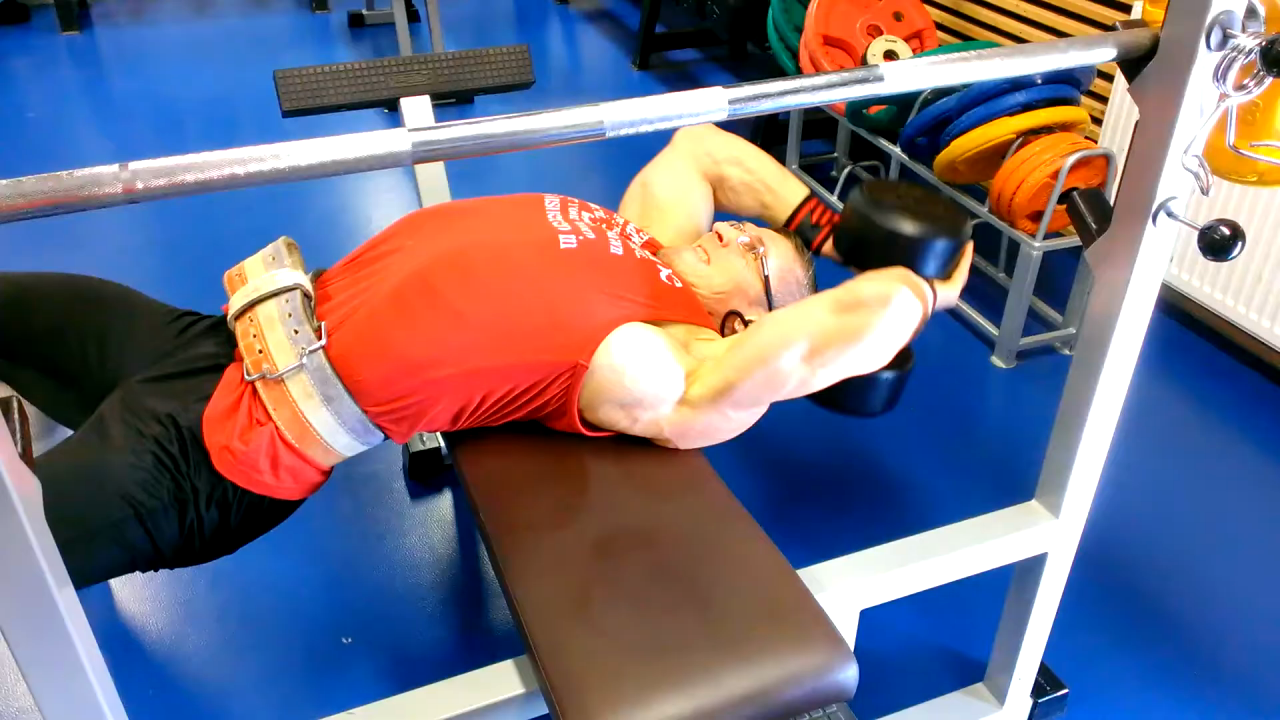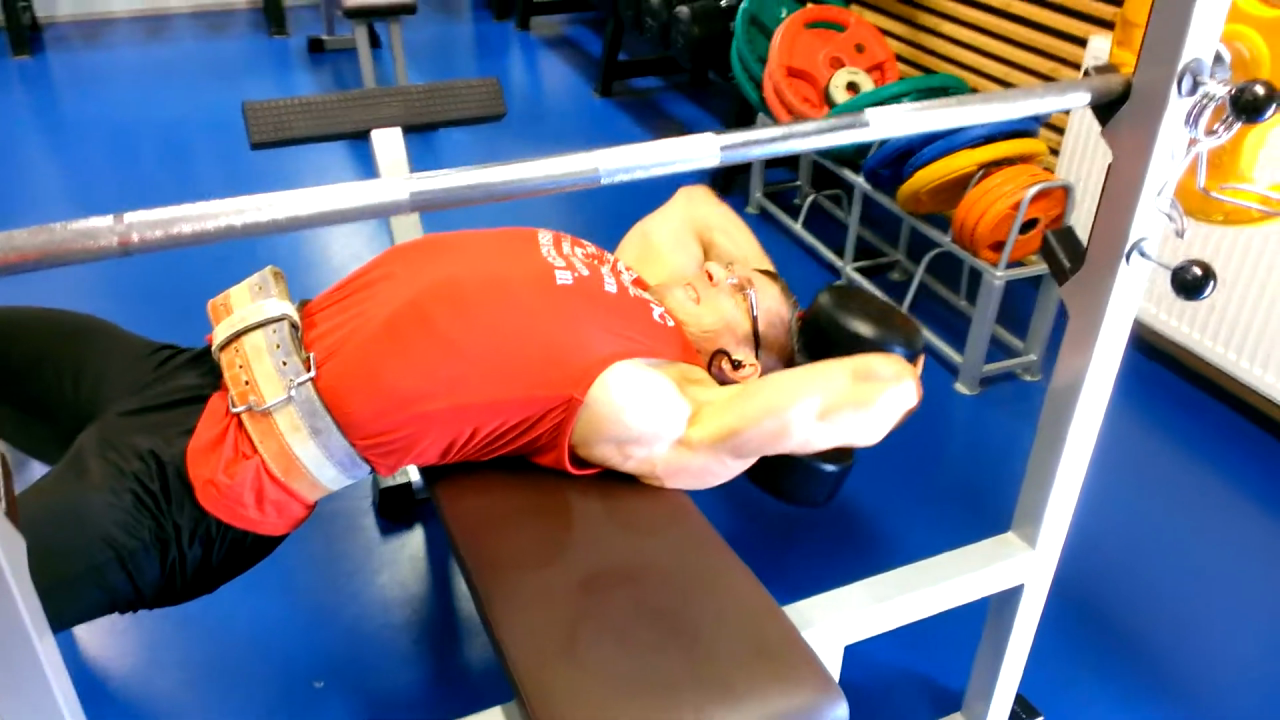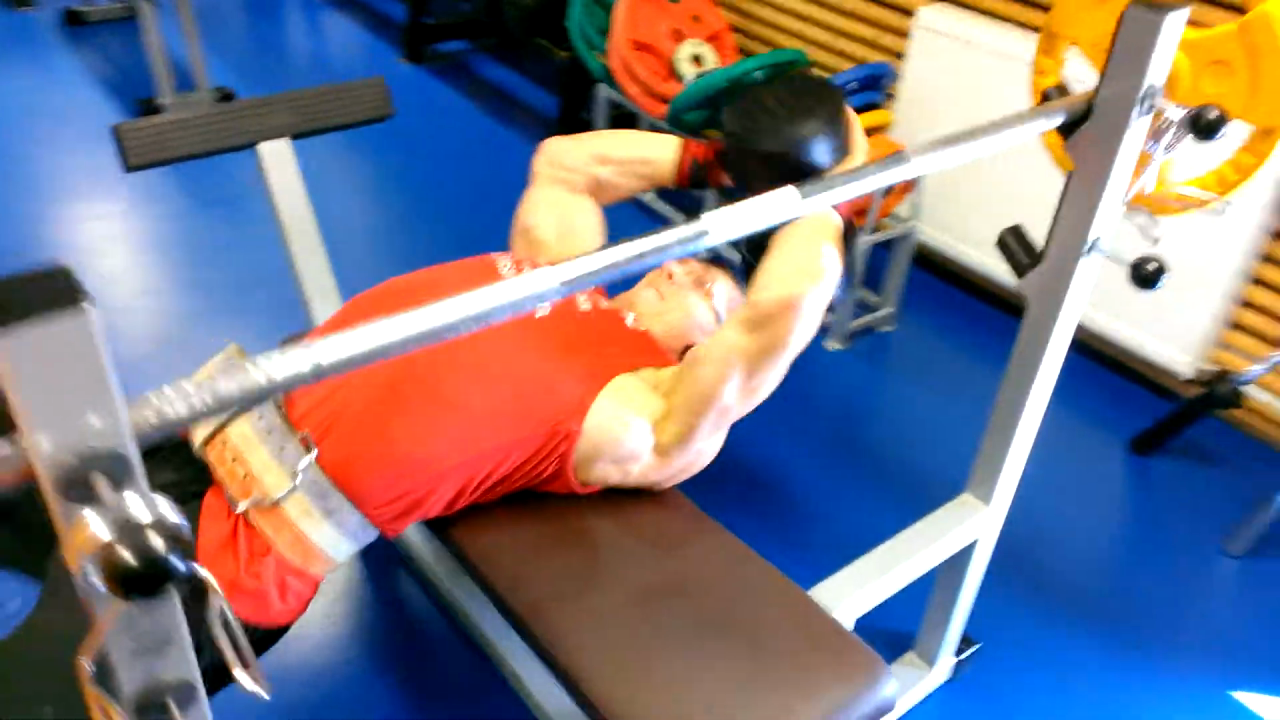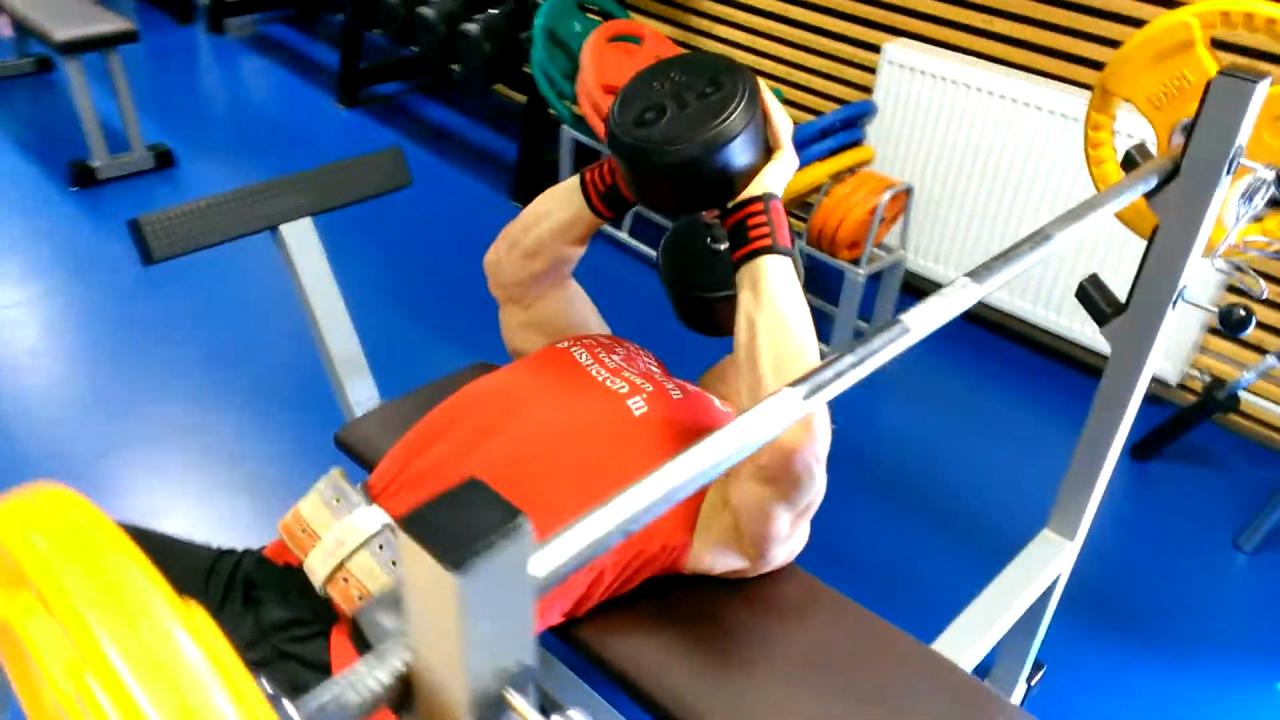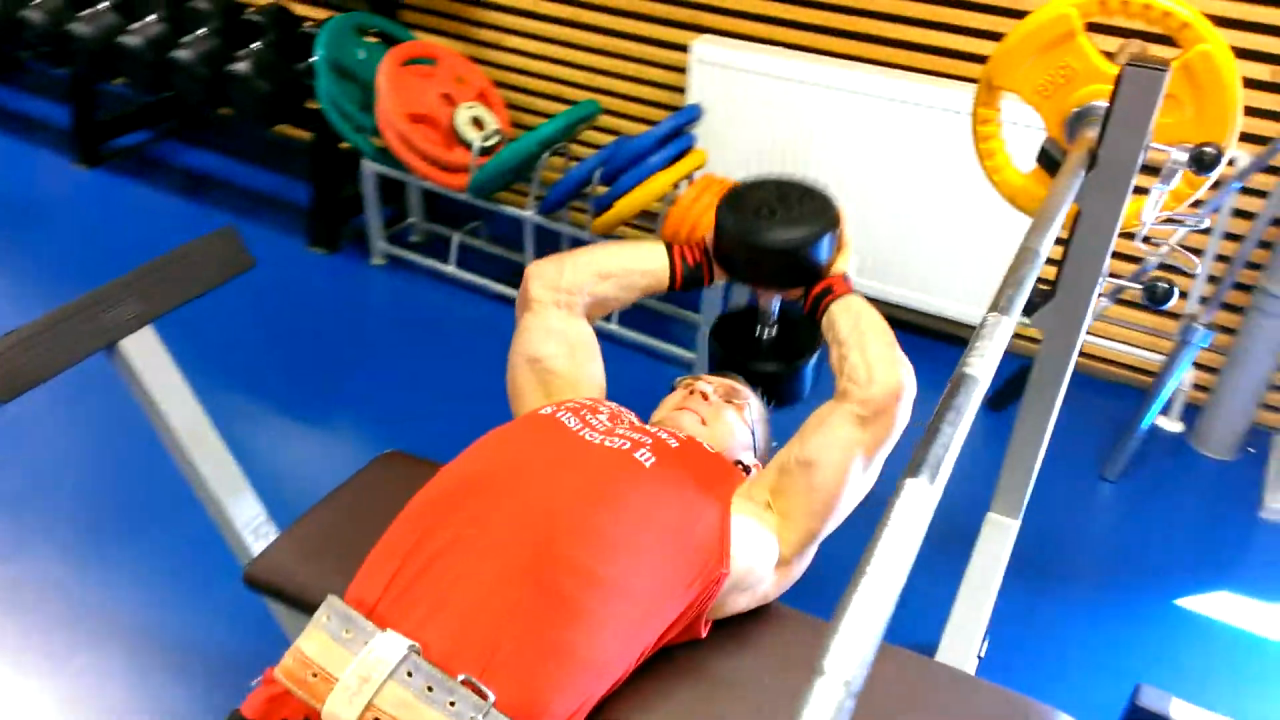
dt=0.7s
person 1, frame 1
left shoulder: (664, 374)
right shoulder: (660, 249)
left elbow: (876, 310)
right elbow: (700, 144)
left wrist: (923, 289)
right wrist: (828, 226)
person 1, frame 2
left shoulder: (652, 408)
right shoulder: (644, 289)
left elbow: (878, 389)
right elbow: (694, 204)
left wrist: (843, 358)
right wrist: (798, 314)
person 1, frame 3
left shoulder: (647, 419)
right shoulder: (565, 289)
left elbow: (779, 315)
right elbow: (564, 161)
left wrist: (825, 197)
right wrist: (716, 157)
person 1, frame 4
left shoulder: (757, 510)
right shoulder: (614, 364)
left elbow: (792, 436)
right elbow: (515, 267)
left wrist: (756, 212)
right wrist: (623, 176)
person 1, frame 5
left shoulder: (746, 526)
right shoulder: (565, 411)
left elbow: (881, 396)
right elbow: (547, 286)
left wrist: (829, 288)
right wrist: (698, 258)
